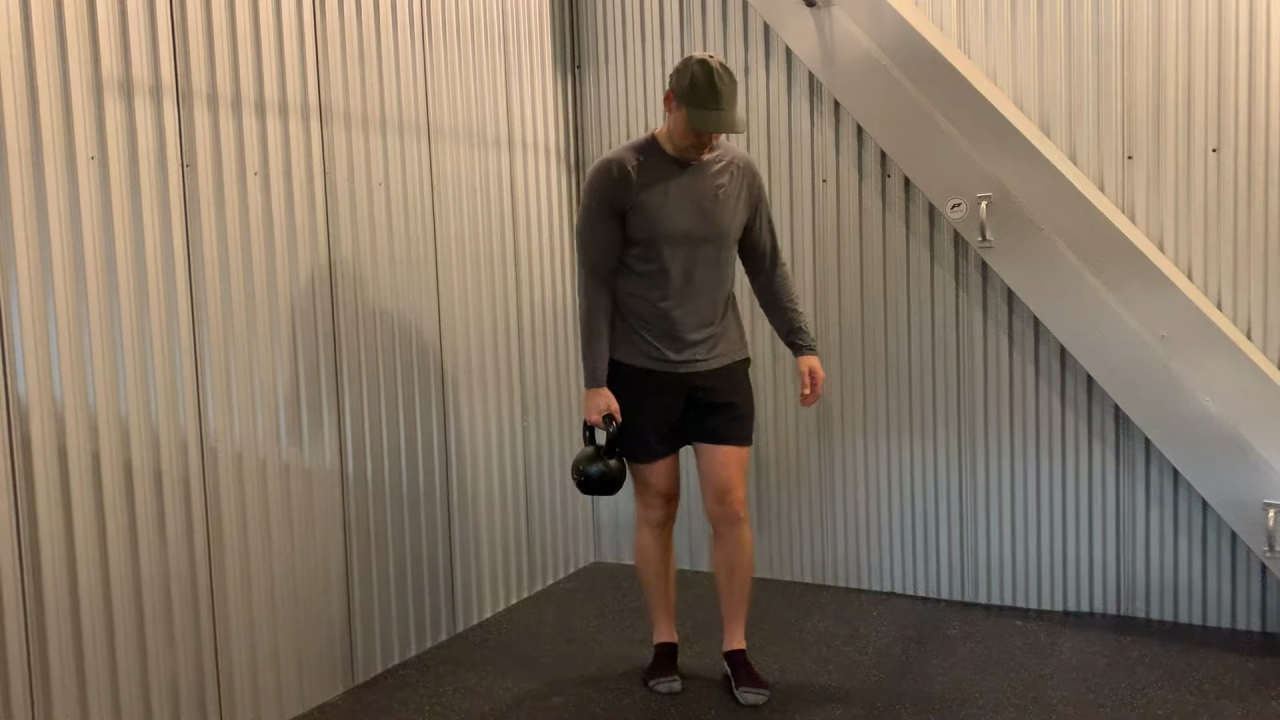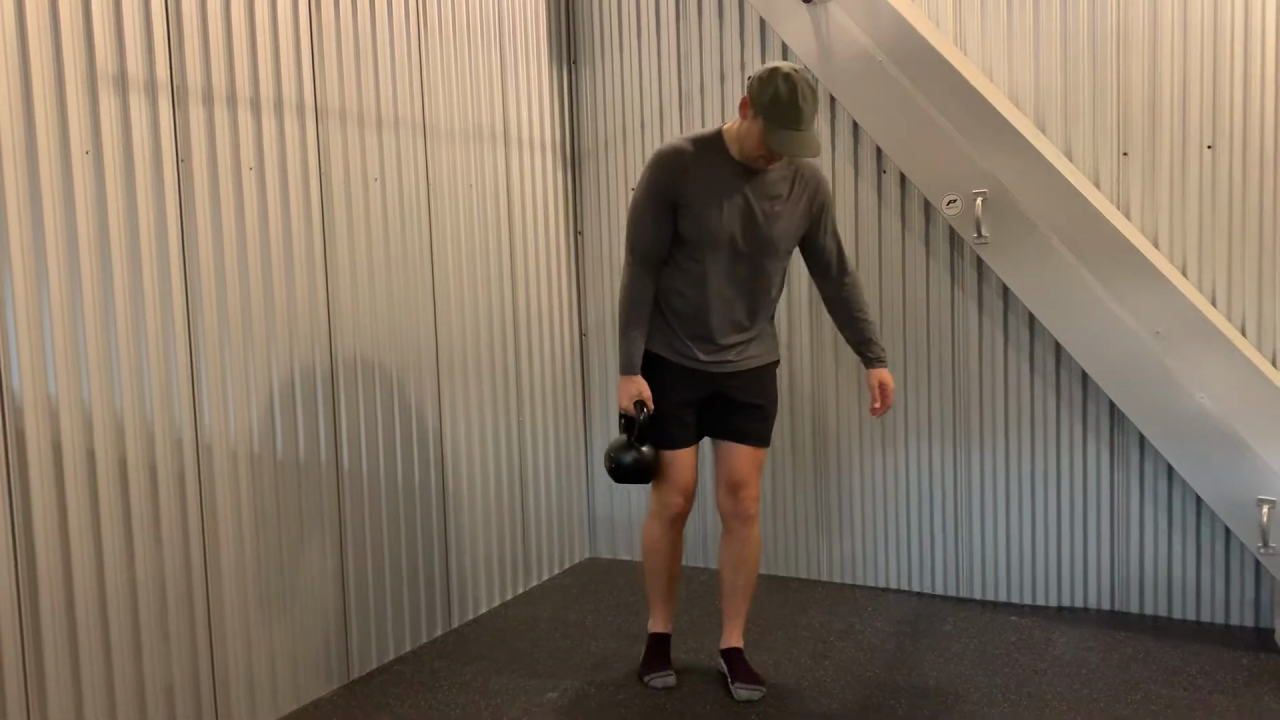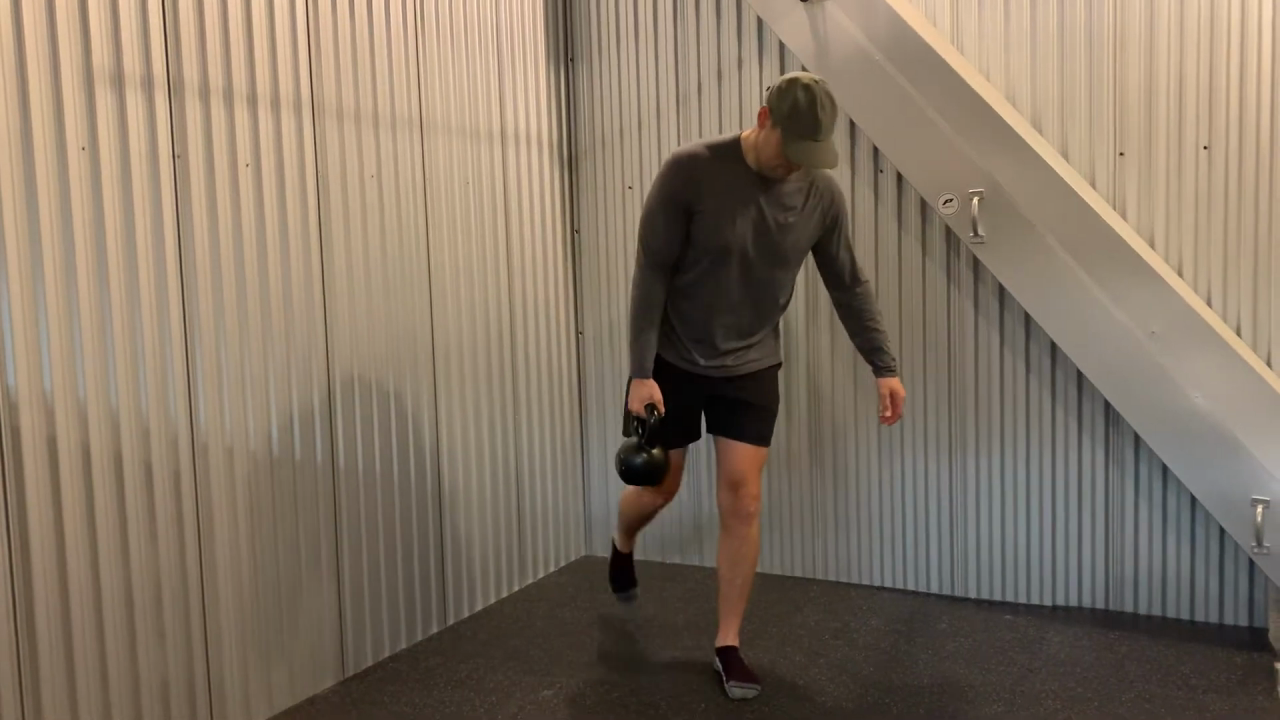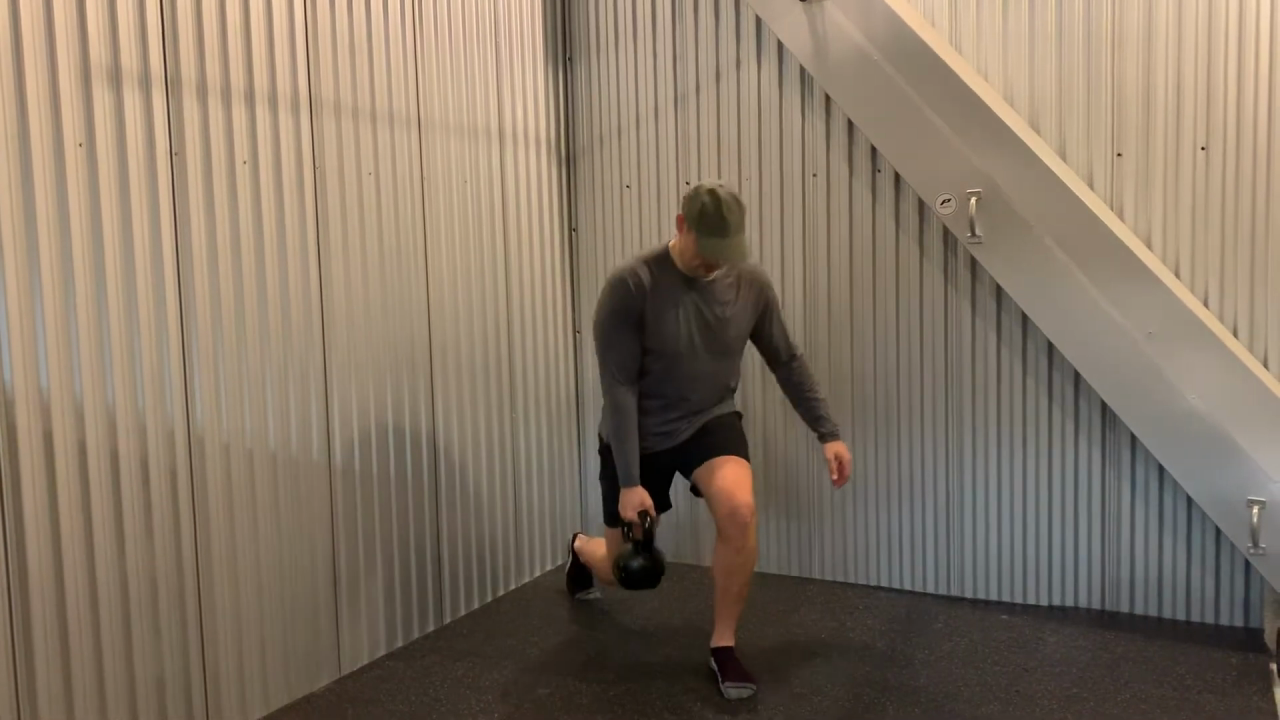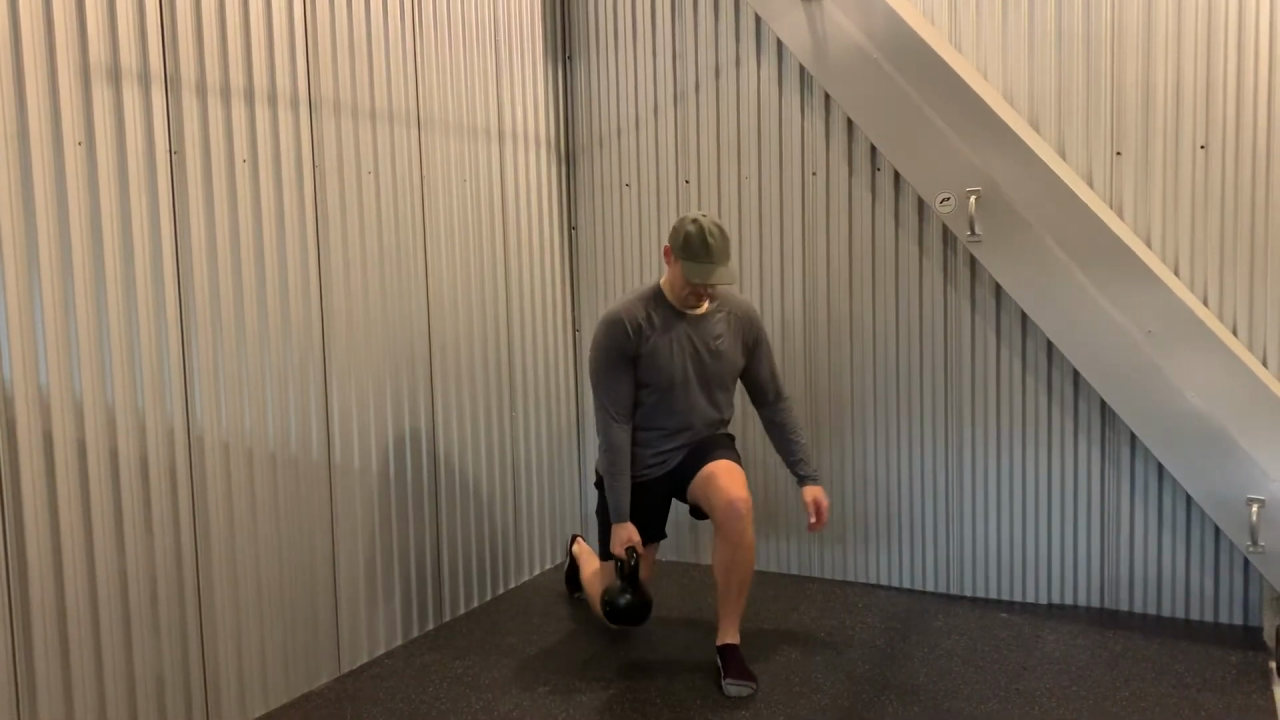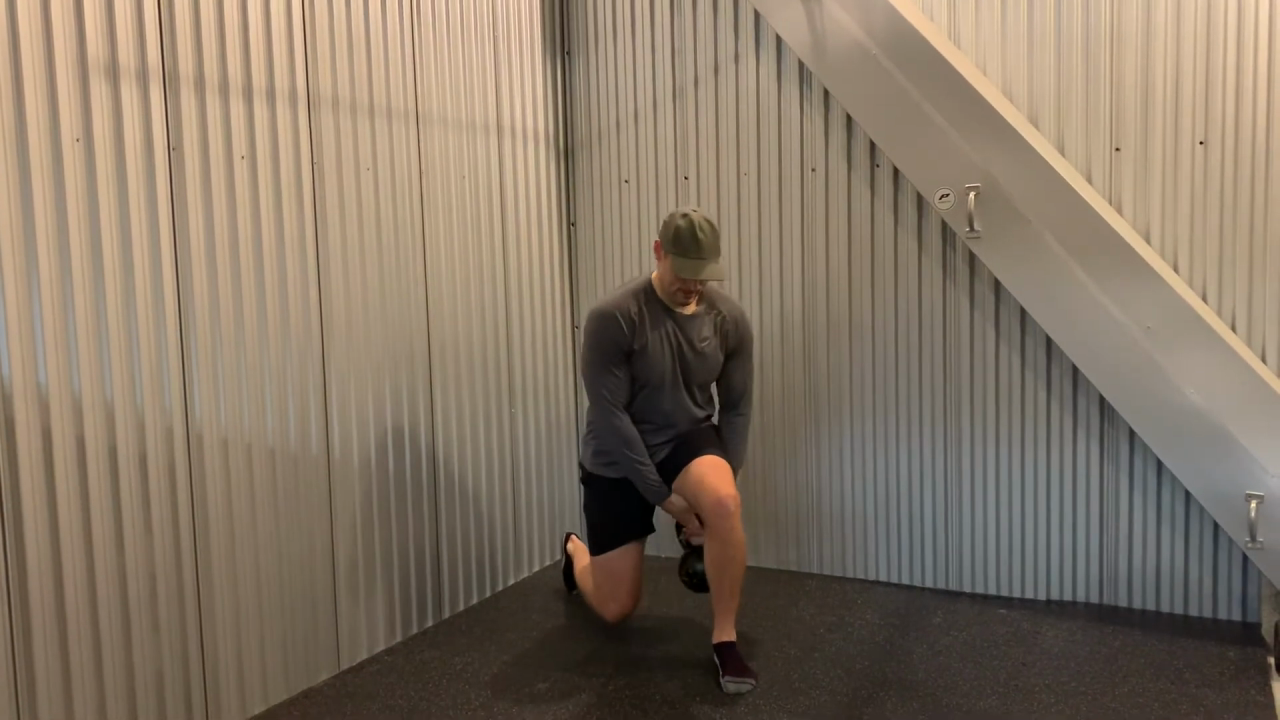
dt=0.7s
person 1, frame 1
left shoulder: (741, 173)
right shoulder: (617, 175)
left elbow: (767, 268)
right elbow: (596, 283)
left wrist: (802, 346)
right wrist: (596, 381)
left hip: (722, 367)
right hip: (641, 372)
left knee: (729, 507)
right knee: (656, 507)
left ankle: (735, 648)
right ankle: (665, 643)
person 1, frame 2
left shoulder: (806, 183)
right shoulder: (676, 165)
left elbow: (835, 276)
right elbow: (641, 270)
left wrist: (874, 357)
right wrist: (630, 368)
left hip: (750, 366)
right hip: (671, 363)
left knee: (741, 504)
right knee: (672, 501)
left ankle: (733, 645)
right ankle: (659, 634)
person 1, frame 3
left shoulder: (821, 193)
right shoulder: (690, 170)
left elbow: (849, 285)
right elbow: (651, 273)
left wrist: (883, 366)
right wrist: (641, 372)
left hip: (750, 365)
right hip: (671, 359)
left knee: (742, 501)
right knee: (659, 486)
left ankle: (728, 645)
right ankle: (622, 545)
person 1, frame 4
left shoulder: (752, 283)
right shoulder: (631, 286)
left elbow: (787, 362)
right elbow: (619, 389)
left wrist: (828, 432)
right wrist: (629, 482)
left hip: (710, 422)
right hip: (641, 435)
left knee: (739, 511)
left ankle: (723, 645)
right ankle: (582, 549)
person 1, frame 5
left shoulder: (740, 318)
right shoulder: (623, 324)
left elbow: (773, 403)
right elbow: (613, 424)
left wrist: (807, 478)
right wrist: (621, 519)
left hip: (701, 448)
right hip: (636, 465)
left knee: (736, 504)
left ankle: (728, 643)
right ankle: (582, 552)
person 1, frame 6
left shoulder: (729, 318)
right shoulder: (612, 317)
left elbow: (737, 407)
right elbow: (610, 415)
left wrist: (723, 478)
right wrist: (662, 495)
left hip: (688, 439)
right hip: (617, 459)
left knee: (723, 504)
right knee: (616, 608)
left ankle: (725, 639)
right ankle: (576, 550)
